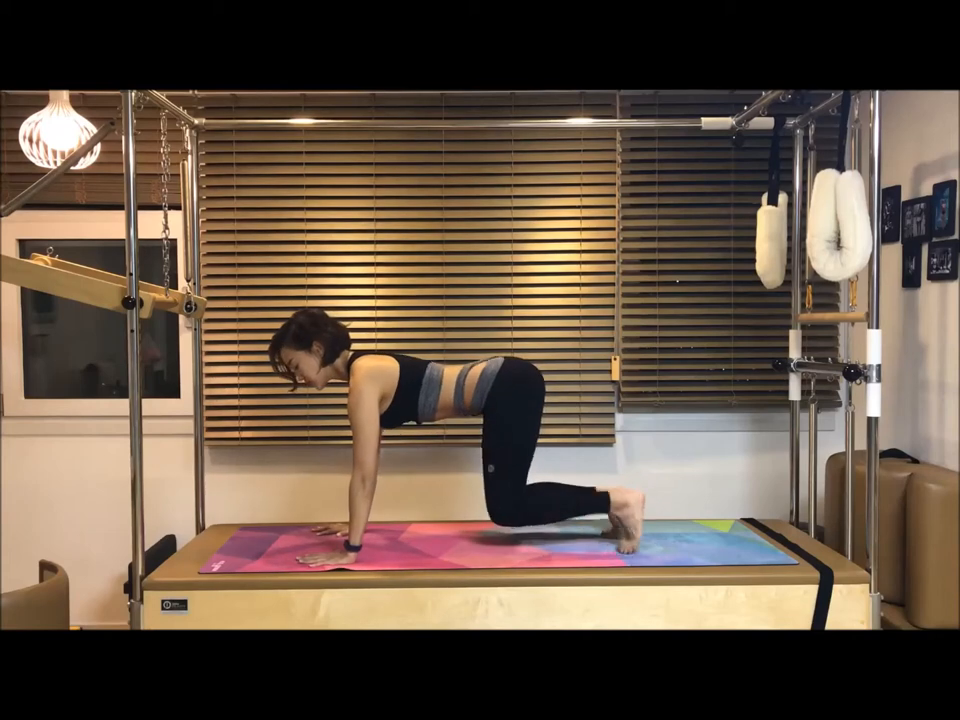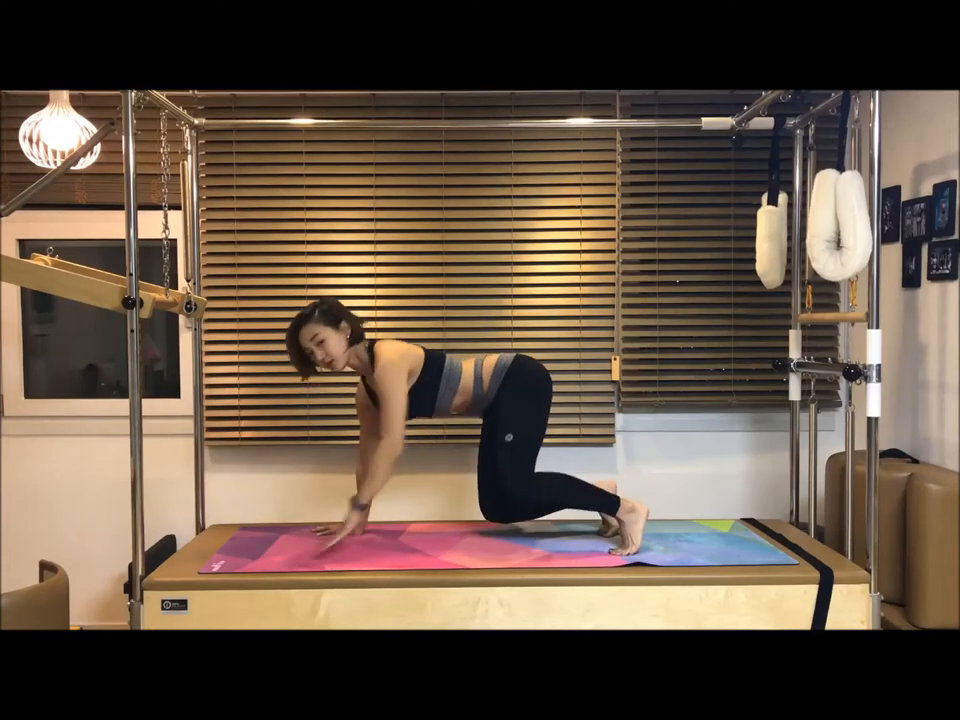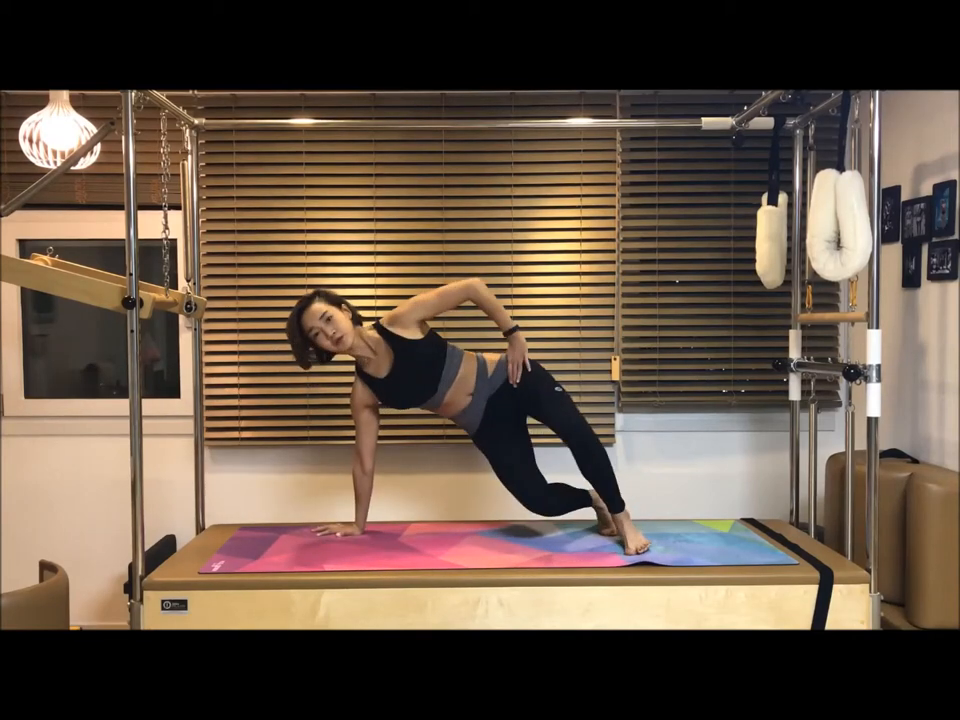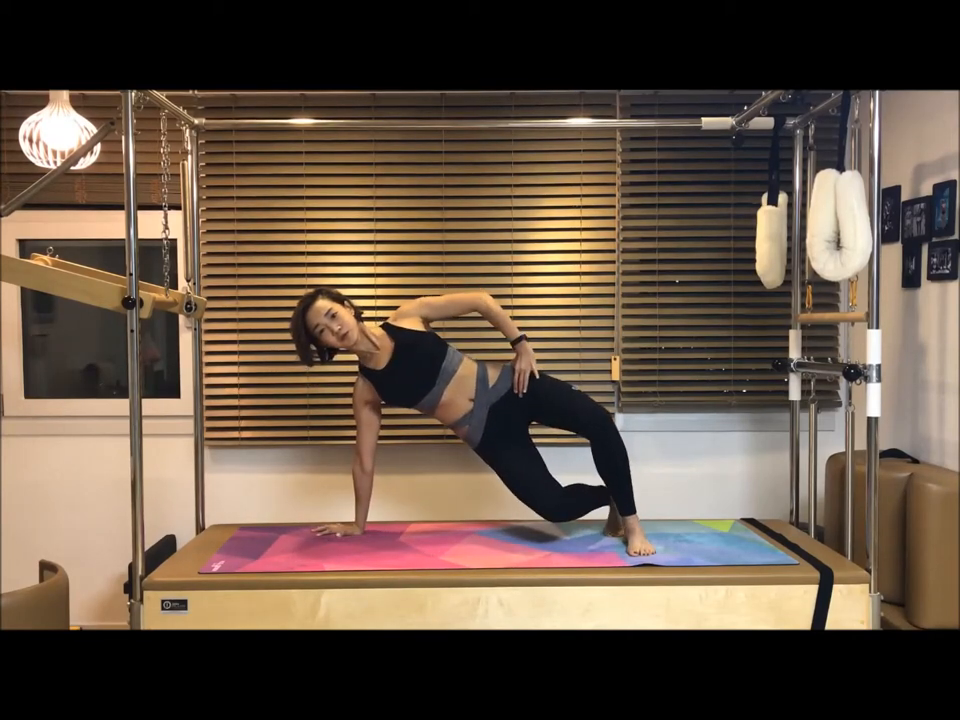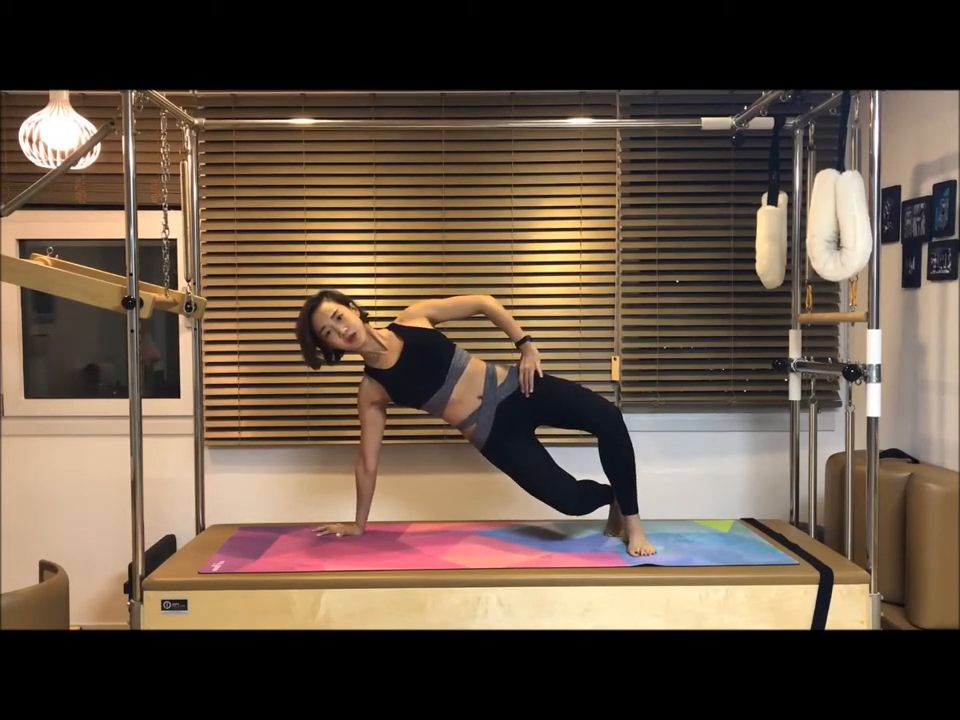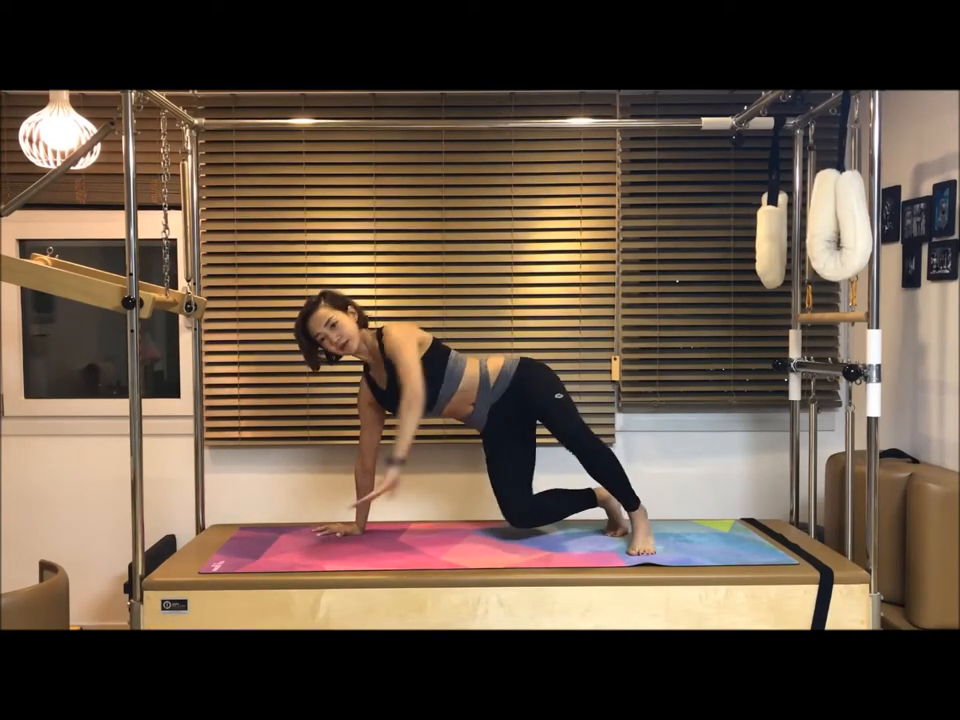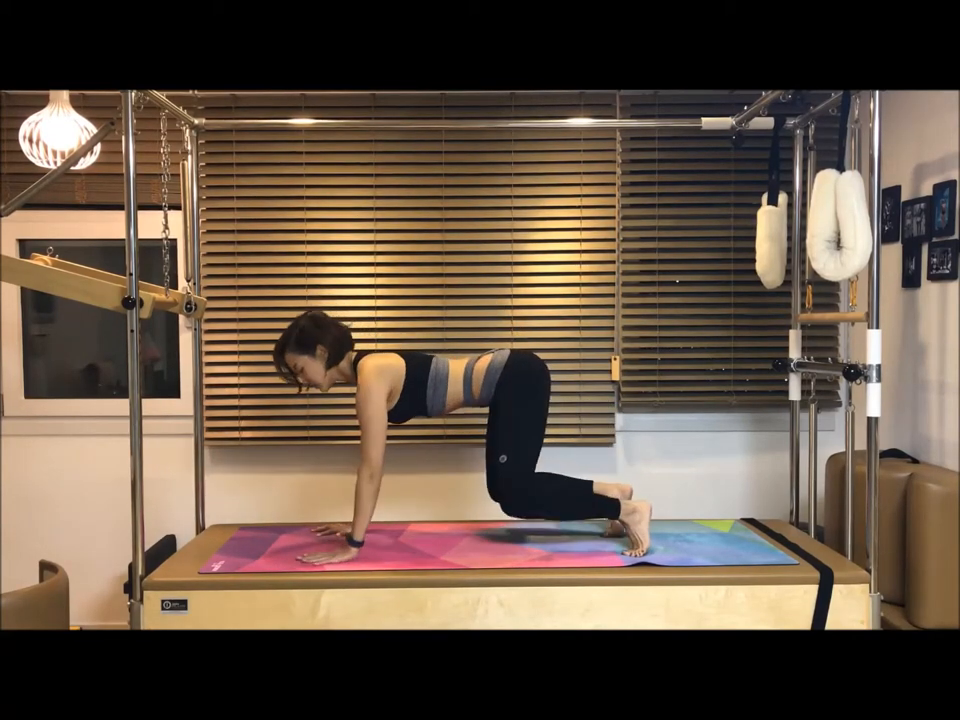
dt=0.7s
person 1, frame 1
left shoulder: (362, 380)
right shoulder: (367, 371)
left elbow: (364, 472)
right elbow: (368, 465)
left wrist: (351, 548)
right wrist: (355, 524)
left hip: (510, 387)
right hip: (507, 383)
left knee: (505, 507)
right knee: (506, 494)
left ankle: (619, 502)
right ankle: (612, 498)
person 1, frame 2
left shoulder: (388, 359)
right shoulder: (366, 388)
left elbow: (392, 443)
right elbow: (368, 454)
left wrist: (357, 509)
right wrist: (361, 512)
left hip: (519, 380)
right hip: (499, 403)
left knee: (515, 482)
right knee: (496, 507)
left ankle: (625, 509)
right ankle: (598, 495)
person 1, frame 3
left shoulder: (401, 321)
right shoulder: (364, 392)
left elbow: (473, 287)
right elbow: (364, 461)
left wrist: (513, 334)
right wrist: (358, 523)
left hip: (509, 378)
right hip: (486, 424)
left knee: (574, 429)
right knee: (539, 500)
left ankle: (621, 518)
right ankle: (594, 499)
person 1, frame 4
left shoulder: (407, 317)
right shoulder: (366, 389)
left elbow: (480, 300)
right elbow: (364, 460)
left wrist: (521, 343)
right wrist: (358, 524)
left hip: (510, 387)
right hip: (489, 433)
left knee: (597, 421)
right knee: (554, 507)
left ankle: (631, 521)
right ankle: (608, 496)
person 1, frame 5
left shoulder: (413, 318)
right shoulder: (372, 390)
left elbow: (484, 303)
right elbow: (368, 461)
left wrist: (525, 343)
right wrist: (359, 523)
left hip: (516, 388)
right hip: (494, 434)
left knee: (607, 417)
right knee: (569, 499)
left ankle: (631, 521)
right ankle: (612, 496)
person 1, frame 6
left shoulder: (395, 336)
right shoulder: (368, 389)
left elbow: (415, 393)
right elbow: (366, 459)
left wrist: (396, 464)
right wrist: (359, 523)
left hip: (519, 380)
right hip: (496, 423)
left knee: (574, 434)
right knee: (521, 514)
left ankle: (636, 513)
right ankle: (601, 496)
person 1, frame 7
left shoulder: (371, 377)
right shoulder: (369, 371)
left elbow: (372, 469)
right elbow: (371, 466)
left wrist: (354, 543)
right wrist: (357, 524)
left hip: (518, 376)
right hip: (507, 379)
left knee: (515, 496)
right knee: (504, 488)
left ankle: (628, 509)
right ankle: (609, 492)
